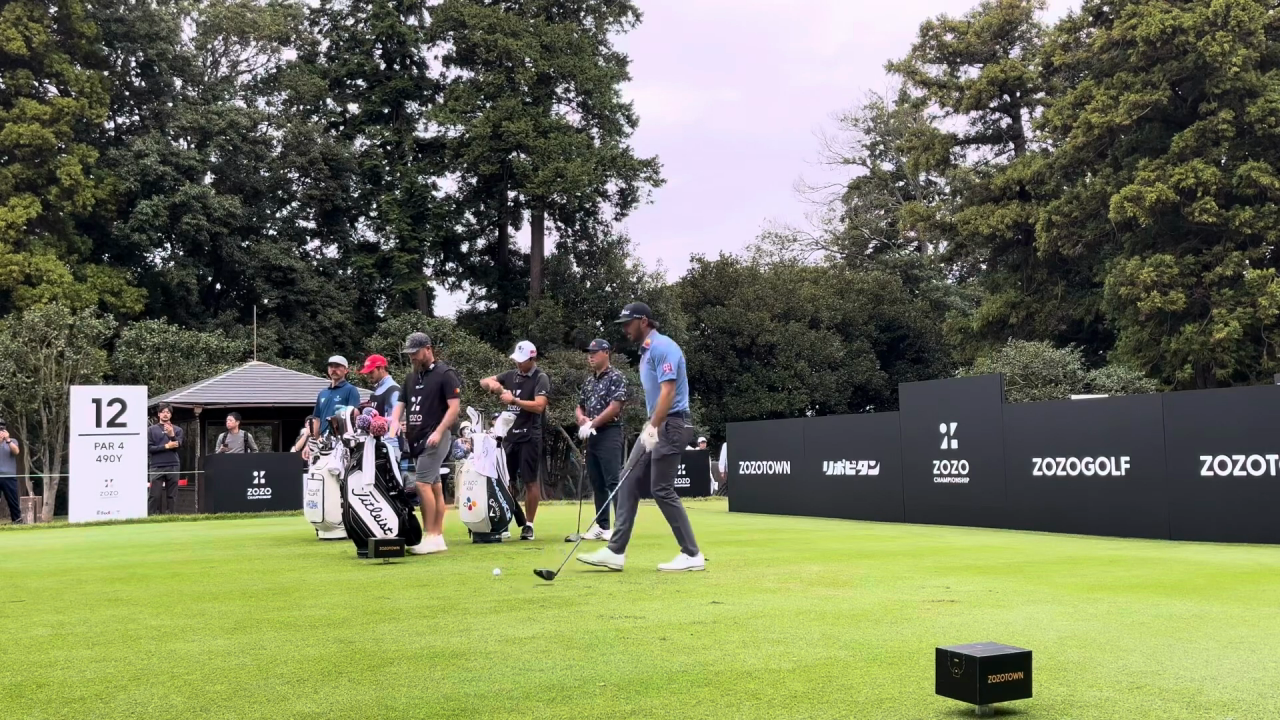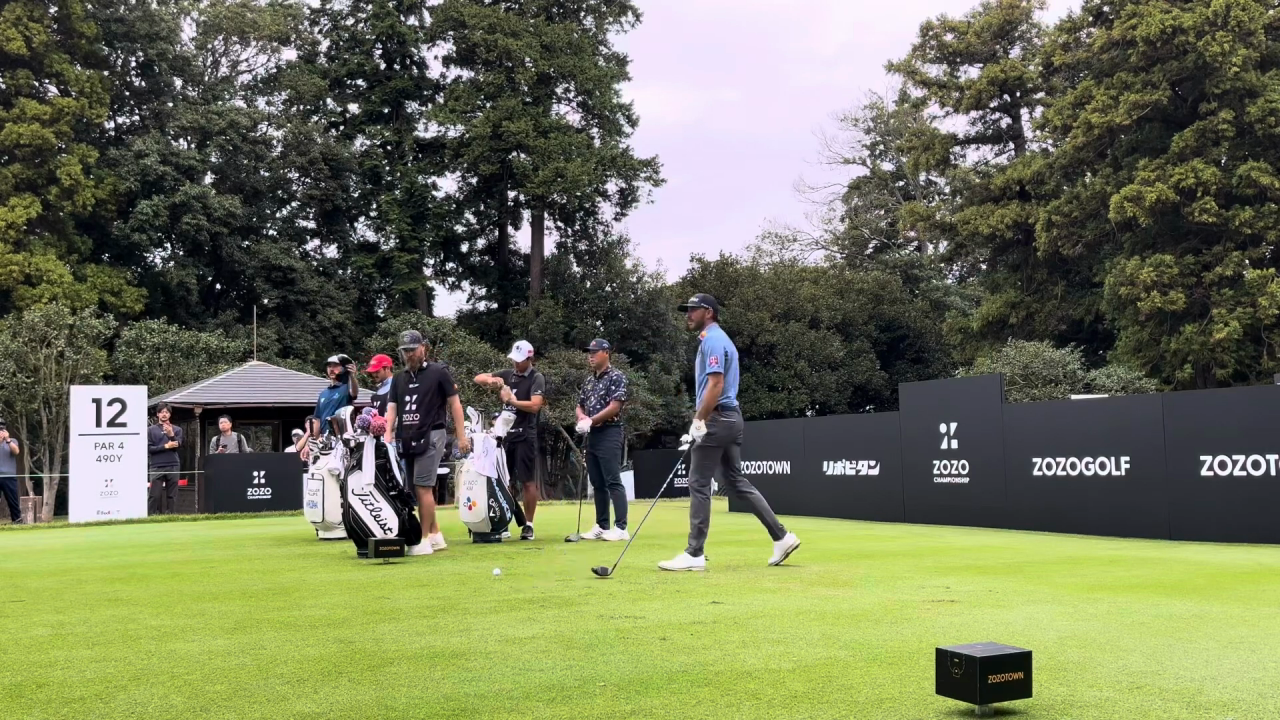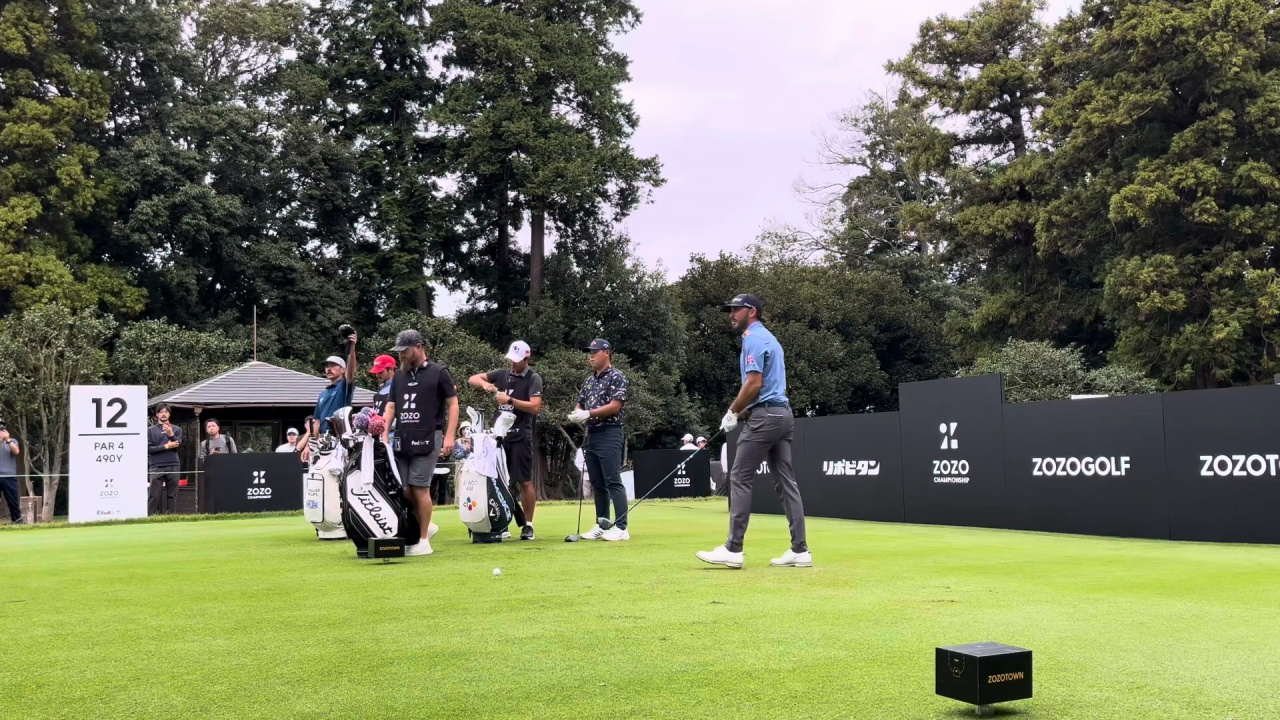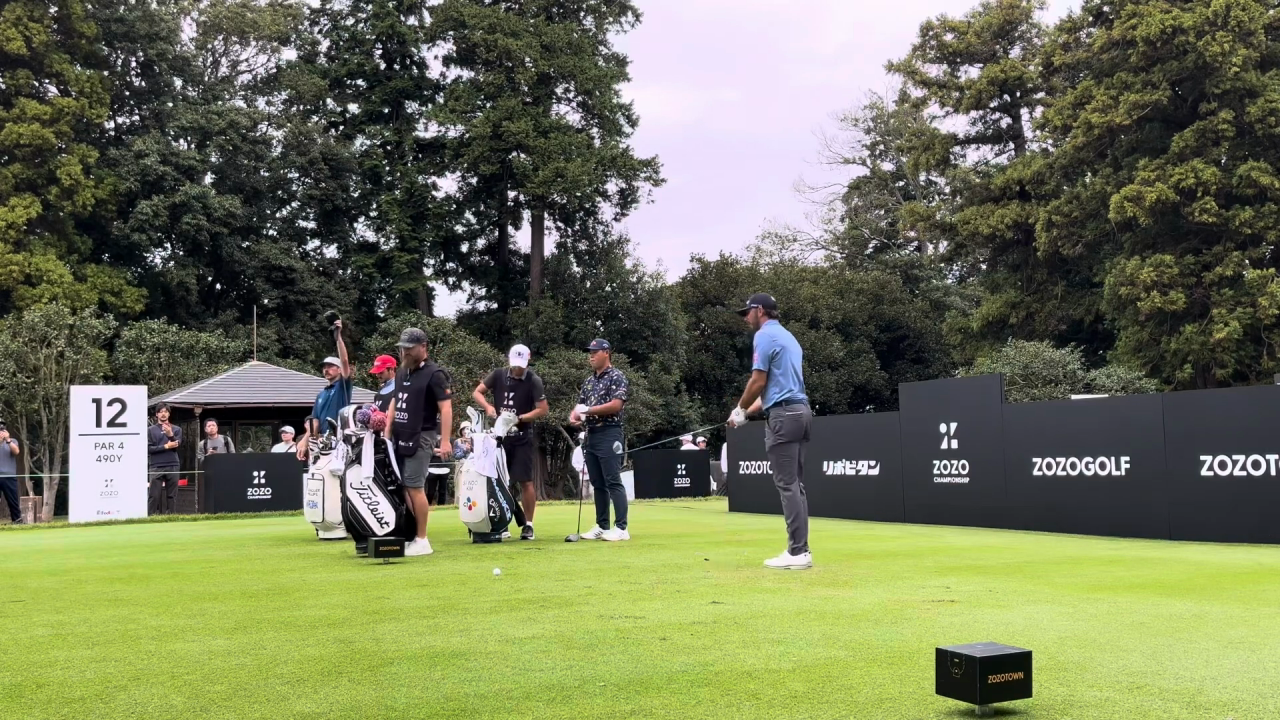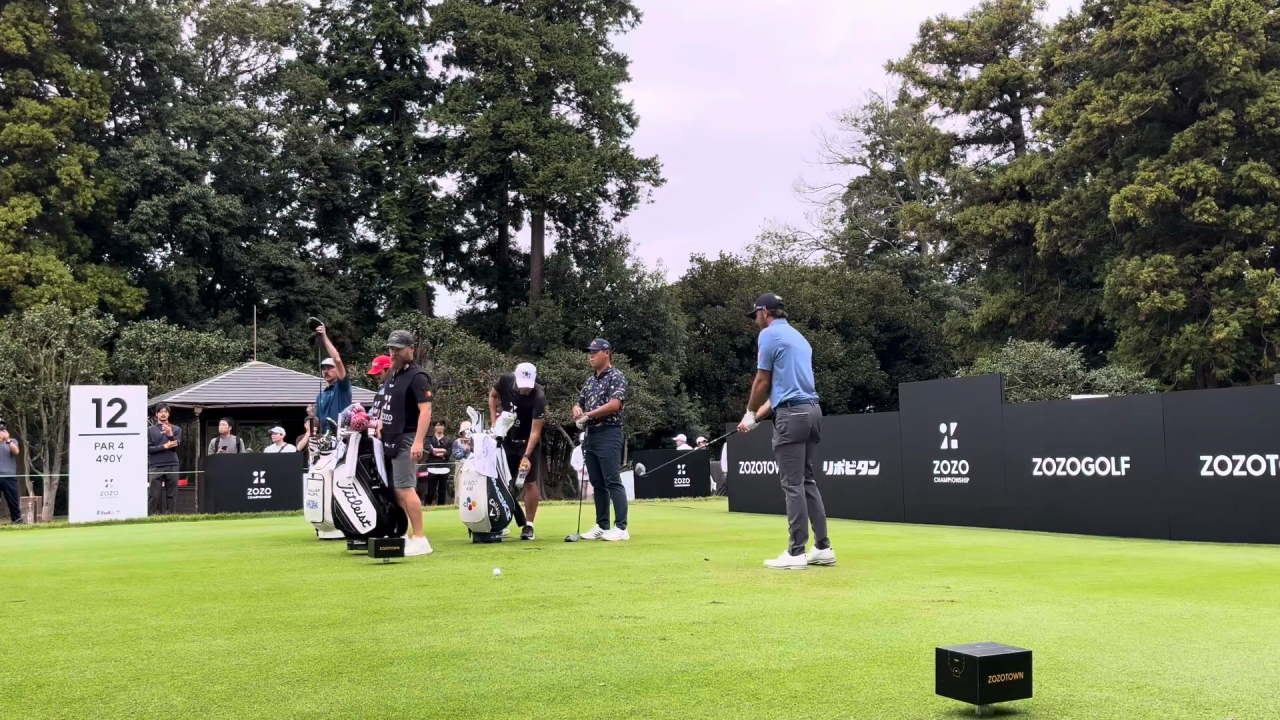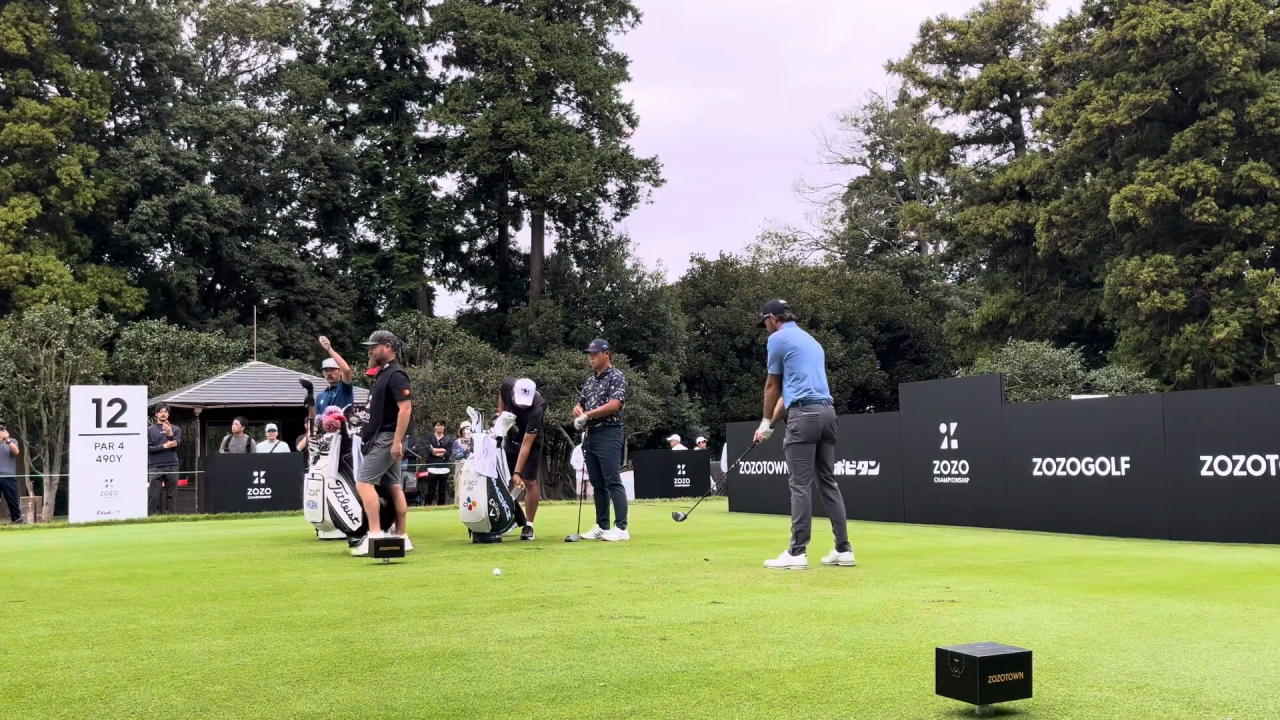
dt=0.4s
person 1, frame 1
left shoulder: (663, 348)
right shoulder: (646, 351)
left elbow: (669, 391)
left wrist: (653, 426)
right wrist: (650, 428)
left hip: (672, 426)
right hip: (656, 427)
left knee: (662, 491)
right knee: (629, 484)
left ankle: (692, 555)
right ankle: (615, 551)
person 1, frame 2
left shoulder: (712, 340)
right shoulder: (715, 340)
left elbow: (715, 384)
left wrist: (698, 419)
left hip: (717, 419)
right hip: (730, 418)
left knee: (699, 485)
right knee: (737, 483)
left ankle: (694, 554)
right ankle: (782, 536)
person 1, frame 3
left shoulder: (753, 337)
right shoulder: (768, 338)
left elbow: (754, 383)
left wrist: (733, 413)
right wrist: (738, 412)
left hip: (764, 416)
right hip: (782, 414)
left knee: (740, 478)
right knee: (786, 482)
left ankle: (733, 549)
right ankle: (799, 550)
person 1, frame 4
left shoulder: (764, 335)
right shoulder: (787, 336)
left elbow: (758, 381)
left wrist: (740, 409)
right wrist: (749, 411)
left hip: (784, 415)
right hip: (800, 411)
left knee: (786, 484)
right knee: (795, 483)
left ankle: (796, 552)
right ankle: (801, 549)
person 1, frame 5
left shoulder: (770, 334)
right shoulder: (798, 337)
left elbow: (762, 382)
left wrist: (750, 414)
right wrist: (757, 416)
left hip: (791, 414)
right hip: (811, 411)
left knee: (793, 485)
right knee: (807, 481)
left ankle: (796, 553)
right ankle: (823, 547)
person 1, frame 6
left shoulder: (778, 339)
right shoulder: (811, 341)
left elbow: (773, 388)
left wrist: (766, 423)
right wrist: (772, 420)
left hip: (804, 414)
right hip: (827, 411)
left knee: (800, 485)
right knee: (828, 482)
left ankle: (797, 552)
right ankle: (843, 549)
person 2, frame 1
left shoulder: (445, 374)
right shoulder: (411, 378)
left elbow: (454, 407)
right elbow: (400, 405)
left wrist: (439, 432)
right wrist: (394, 425)
left hip: (436, 438)
right hip: (416, 438)
left knee: (423, 484)
right knee: (434, 487)
left ankle: (429, 537)
right ankle: (437, 537)
person 2, frame 2
left shoulder: (438, 372)
right shoulder: (399, 378)
left elbow: (454, 403)
right elbow: (392, 407)
left wrist: (461, 435)
right wrist: (388, 433)
left hip: (430, 437)
right hip: (406, 439)
left knee: (423, 488)
right knee: (416, 489)
left ankle: (425, 540)
right ankle: (435, 535)
person 2, frame 3
left shoulder: (438, 373)
right shoulder: (399, 377)
left elbow: (453, 404)
right elbow: (391, 407)
left wrist: (450, 435)
right wrist: (384, 433)
left hip: (427, 438)
right hip: (402, 439)
left knee: (419, 488)
right knee: (404, 488)
left ankle: (422, 541)
right ankle: (425, 526)
person 2, frame 4
left shoulder: (434, 374)
right shoulder: (402, 373)
left elbow: (446, 408)
left wrist: (445, 441)
right wrist: (387, 429)
left hip: (420, 437)
right hip: (399, 438)
left knee: (414, 488)
left ankle: (422, 540)
person 2, frame 5
left shoulder: (417, 376)
right shoulder: (393, 375)
left elbow: (425, 410)
left wrist: (419, 441)
right wrist: (380, 425)
left hip: (407, 440)
right hip: (391, 439)
left knee: (405, 489)
right knee: (398, 490)
left ankle: (419, 539)
person 2, frame 6
left shoulder: (396, 375)
right shoulder: (383, 373)
left elbow: (405, 409)
left wrist: (398, 441)
right wrist: (366, 429)
left hip: (387, 438)
right hip: (379, 437)
left knee: (364, 483)
right knee: (393, 487)
left ankle: (374, 534)
right ankle: (402, 537)
person 3, frame 1
left shoulder: (616, 377)
right shoulder: (589, 381)
left elbow: (614, 407)
right elbow: (579, 407)
left wrist: (591, 424)
right wrist: (582, 419)
left hip: (609, 434)
right hip: (592, 436)
left knee: (613, 482)
right knee: (597, 484)
right ankle: (601, 526)
person 3, frame 2
left shoulder: (616, 377)
right shoulder: (589, 381)
left elbow: (614, 407)
right elbow: (579, 406)
left wrist: (590, 420)
right wrist: (581, 417)
left hip: (609, 434)
right hip: (592, 435)
left knee: (613, 481)
right knee: (597, 484)
left ankle: (621, 527)
right ankle: (601, 526)
person 3, frame 3
left shoulder: (616, 377)
right shoulder: (589, 381)
left elbow: (615, 406)
right elbow: (580, 405)
left wrist: (587, 413)
right wrist: (578, 414)
left hip: (609, 434)
right hip: (591, 435)
left knee: (613, 482)
right knee: (597, 483)
left ankle: (621, 527)
right ankle: (601, 526)
person 3, frame 4
left shoulder: (616, 377)
right shoulder: (589, 381)
left elbow: (616, 405)
right elbow: (581, 405)
left wrist: (588, 409)
right wrist: (574, 414)
left hip: (609, 434)
right hip: (591, 435)
left knee: (613, 482)
right knee: (598, 484)
left ankle: (621, 528)
right ankle: (602, 526)
person 3, frame 5
left shoulder: (616, 377)
right shoulder: (589, 381)
left elbow: (614, 405)
right elbow: (579, 405)
left wrist: (587, 415)
right wrist: (576, 410)
left hip: (609, 435)
right hip: (591, 435)
left knee: (613, 482)
right knee: (598, 484)
left ankle: (621, 528)
right ankle: (601, 526)
person 3, frame 6
left shoulder: (616, 377)
right shoulder: (590, 381)
left elbow: (613, 405)
right elbow: (581, 405)
left wrist: (586, 414)
right wrist: (577, 409)
left hip: (609, 435)
right hip: (591, 436)
left knee: (613, 482)
right knee: (598, 484)
left ankle: (621, 528)
right ankle: (601, 526)
person 4, frame 1
left shoulder: (540, 378)
right shoulder: (511, 375)
left elbow: (539, 406)
right elbow: (483, 382)
left wrist: (514, 400)
right wrist: (492, 383)
left hip: (529, 437)
right hip: (509, 435)
left knee: (530, 482)
left ankle: (529, 525)
person 4, frame 2
left shoulder: (536, 378)
right shoulder: (507, 374)
left elbow: (535, 406)
right elbow: (478, 379)
left wrist: (511, 401)
right wrist: (491, 380)
left hip: (525, 436)
right hip: (505, 435)
left knee: (527, 482)
left ankle: (529, 525)
person 4, frame 3
left shoulder: (533, 379)
right shoulder: (502, 373)
left elbow: (535, 407)
right elbow: (473, 379)
left wrist: (510, 400)
right wrist: (486, 385)
left hip: (520, 436)
left knee: (525, 481)
left ankle: (528, 525)
person 4, frame 4
left shoulder: (534, 381)
right shoulder: (498, 375)
left elbow: (543, 409)
right elbow: (477, 392)
left wrist: (520, 418)
right wrist: (487, 406)
left hip: (523, 437)
right hip: (500, 437)
left knee: (525, 482)
left ankle: (528, 525)
person 4, frame 5
left shoulder: (538, 396)
right shoulder: (505, 380)
left elbow: (536, 430)
right elbow: (493, 396)
left wrist: (526, 456)
right wrist: (494, 419)
left hip: (527, 442)
right hip: (506, 440)
left knee: (530, 482)
left ankle: (529, 525)
person 4, frame 6
left shoulder: (536, 410)
right shoulder: (507, 385)
left elbow: (526, 445)
left wrist: (517, 472)
left hip: (530, 443)
right hip: (509, 440)
left knee: (530, 482)
left ankle: (529, 525)
